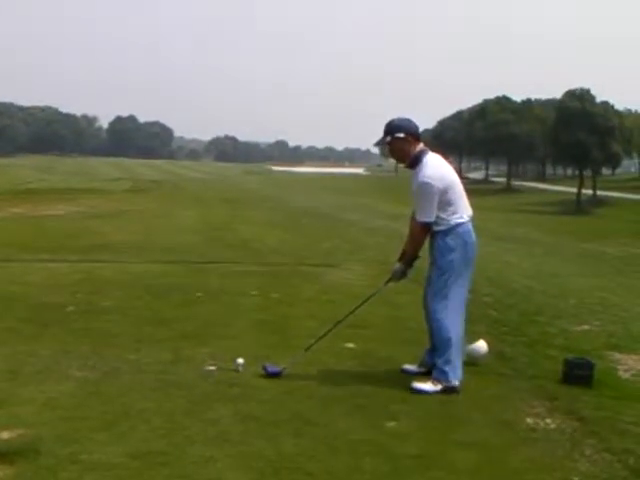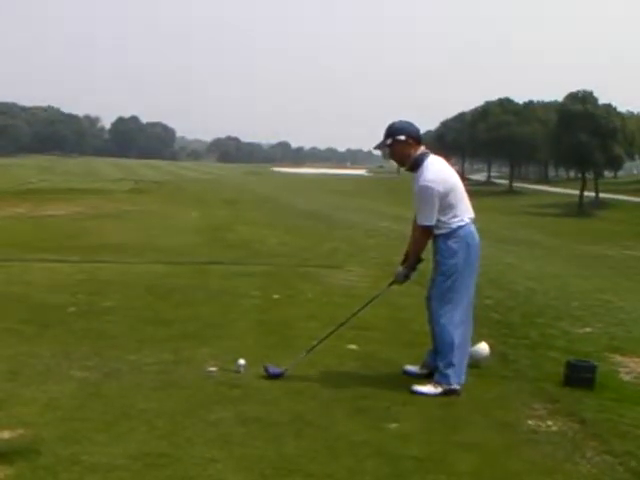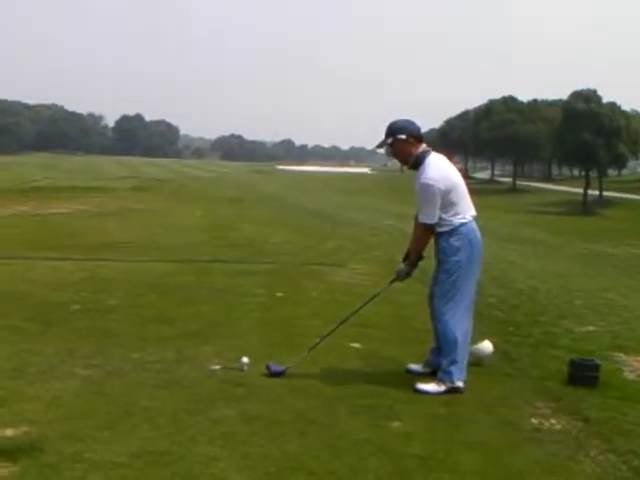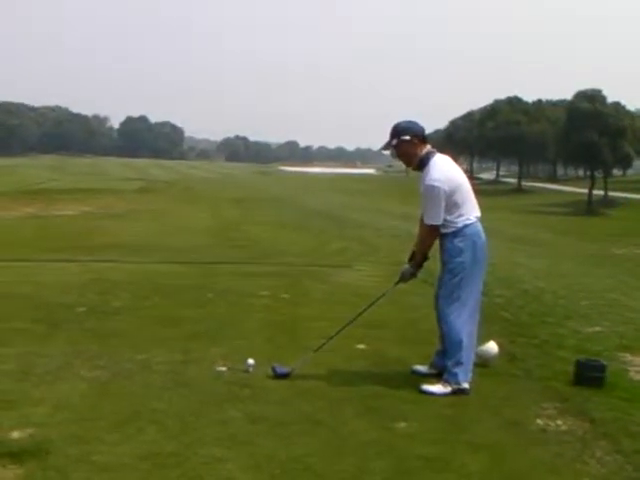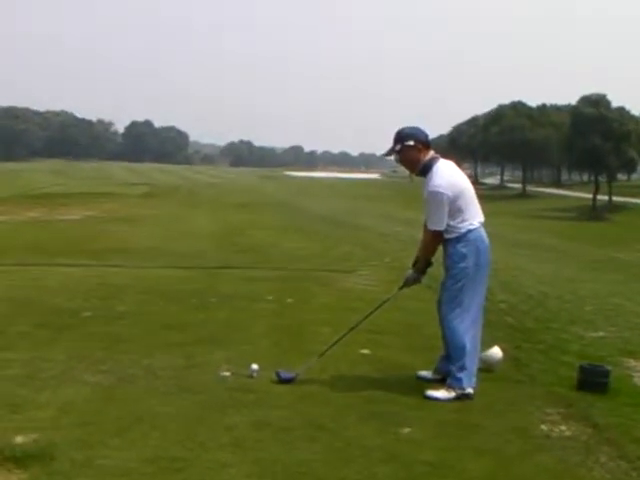
dt=0.4s
person 1, frame 1
left shoulder: (427, 176)
right shoulder: (428, 162)
left elbow: (423, 226)
right elbow: (418, 217)
left wrist: (405, 263)
right wrist: (405, 253)
left hip: (453, 239)
right hip: (449, 237)
left knee: (442, 304)
right knee: (434, 301)
left ankle: (446, 375)
right ankle: (434, 360)
person 1, frame 2
left shoulder: (428, 180)
right shoulder: (430, 164)
left elbow: (425, 229)
right elbow: (420, 222)
left wrist: (408, 267)
right wrist: (408, 257)
left hip: (456, 242)
right hip: (452, 240)
left knee: (447, 308)
right knee: (437, 304)
left ankle: (448, 378)
right ankle: (436, 362)
person 1, frame 3
left shoulder: (429, 177)
right shoulder: (432, 161)
left elbow: (426, 227)
right elbow: (422, 219)
left wrist: (409, 264)
right wrist: (409, 254)
left hip: (458, 240)
right hip: (454, 237)
left knee: (449, 306)
right knee: (439, 301)
left ankle: (451, 377)
right ankle: (438, 360)
person 1, frame 4
left shoulder: (433, 179)
right shoulder: (438, 161)
left elbow: (431, 228)
right elbow: (427, 220)
left wrist: (415, 264)
right wrist: (415, 254)
left hip: (462, 241)
right hip: (460, 238)
left knee: (454, 307)
right knee: (446, 303)
left ankle: (457, 377)
right ankle: (444, 361)
person 1, frame 5
left shoulder: (437, 185)
right shoulder: (442, 167)
left elbow: (435, 234)
right elbow: (431, 226)
left wrist: (418, 269)
right wrist: (419, 261)
left hip: (465, 246)
right hip: (464, 243)
left knee: (458, 312)
right knee: (449, 308)
left ankle: (461, 383)
right ankle: (448, 366)
